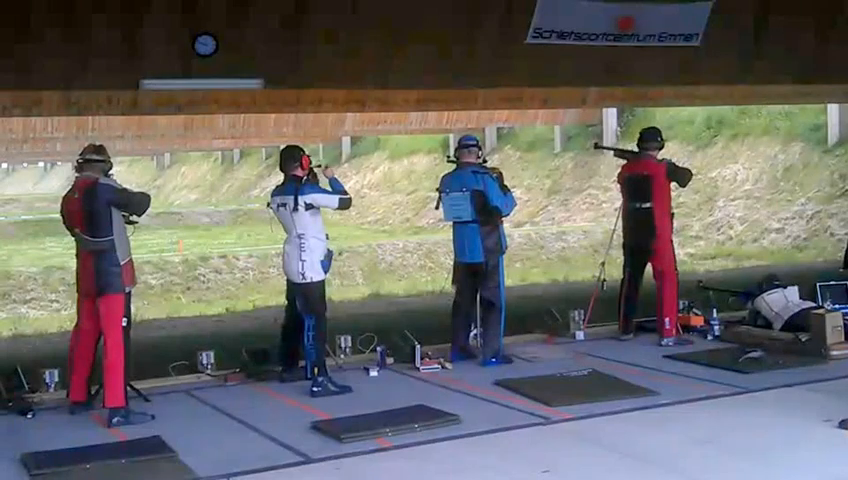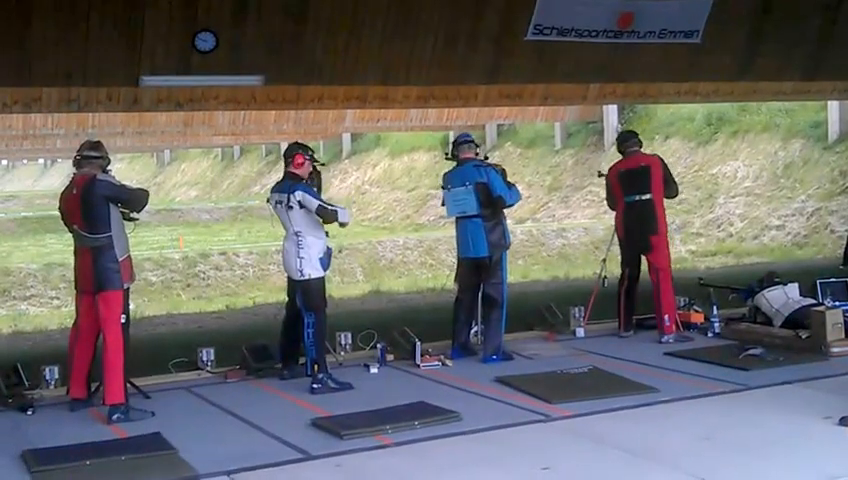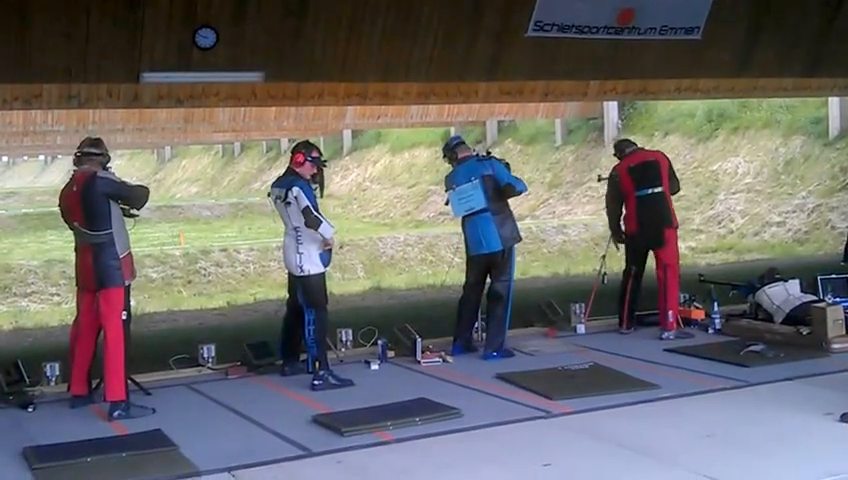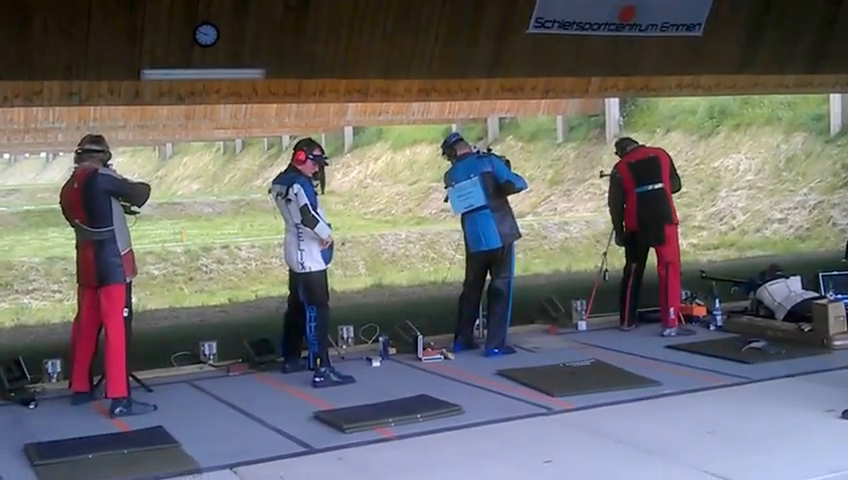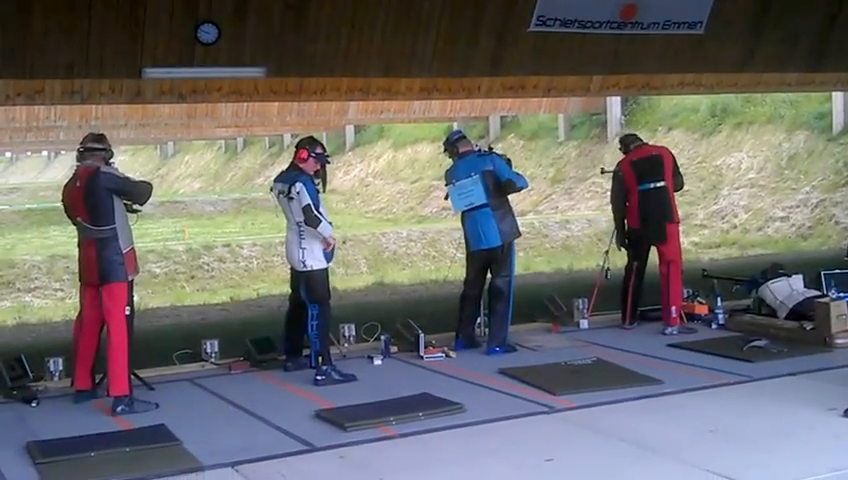
dt=1s
person 1, frame 1
left shoulder: (69, 197)
right shoulder: (102, 187)
left elbow: (81, 228)
right elbow: (141, 201)
right wrist: (128, 208)
left hip: (86, 272)
right hip: (111, 270)
left knee: (84, 334)
right knee: (114, 337)
left ankle: (78, 398)
right ankle: (117, 409)
person 1, frame 2
left shoulder: (67, 194)
right shoulder: (99, 183)
right elbow: (139, 198)
left wrist: (114, 211)
right wrist: (127, 205)
left hip: (84, 269)
right hip: (109, 267)
left knee: (83, 331)
right knee: (113, 333)
left ankle: (78, 395)
right ankle: (116, 406)
person 1, frame 3
left shoulder: (67, 191)
right shoulder: (99, 180)
right elbow: (140, 194)
left wrist: (115, 208)
right wrist: (128, 201)
left hip: (85, 265)
right hip: (110, 263)
left knee: (84, 327)
right knee: (114, 329)
left ankle: (79, 391)
right ankle: (117, 402)
person 1, frame 4
left shoulder: (68, 188)
right shoulder: (101, 177)
right elbow: (140, 192)
left wrist: (117, 206)
right wrist: (129, 199)
left hip: (87, 262)
right hip: (112, 260)
left knee: (85, 324)
right knee: (116, 326)
left ankle: (80, 388)
right ankle: (119, 399)
person 1, frame 5
left shoulder: (70, 186)
right shoulder: (103, 175)
right elbow: (142, 191)
left wrist: (118, 204)
right wrist: (131, 195)
left hip: (88, 261)
right hip: (114, 259)
left knee: (88, 323)
right knee: (118, 324)
left ankle: (82, 386)
right ankle: (121, 397)
person 2, frame 1
left shoulder: (277, 194)
right shoulder: (307, 191)
right elbow: (345, 202)
right wrist: (332, 179)
left hip: (294, 262)
right hip: (309, 264)
left knee: (294, 316)
right knee: (315, 320)
left ankle: (289, 368)
right ankle: (320, 380)
person 2, frame 2
left shoulder: (277, 190)
right shoulder: (300, 189)
right elbow: (327, 214)
left wrist: (311, 185)
right wrist: (344, 215)
left hip: (293, 259)
right hip: (308, 262)
left knee: (294, 312)
right knee: (315, 317)
left ankle: (288, 365)
right ankle: (320, 377)
person 2, frame 3
left shoulder: (278, 185)
right shoulder: (298, 185)
right elbow: (312, 217)
left wrist: (312, 180)
right wrist: (329, 235)
left hip: (294, 255)
right hip: (307, 257)
left knee: (296, 308)
right knee: (316, 313)
left ankle: (290, 361)
right ankle: (321, 373)
person 2, frame 4
left shoulder: (279, 182)
right shoulder: (300, 183)
left elbow: (296, 212)
right elbow: (308, 216)
right wrist: (326, 234)
left hip: (295, 252)
right hip: (309, 255)
left knee: (297, 305)
right knee: (317, 310)
left ankle: (291, 358)
right ankle: (322, 370)
person 2, frame 5
left shoulder: (281, 180)
right shoulder: (302, 181)
right elbow: (310, 215)
right wrist: (328, 234)
left hip: (296, 251)
right hip: (310, 254)
left knee: (298, 304)
right knee: (318, 309)
left ankle: (292, 356)
right ankle: (323, 369)
person 3, frame 1
left shoulder: (447, 180)
right shoulder: (484, 176)
right elbow: (502, 208)
right wrist: (506, 190)
left hip: (462, 249)
right hip: (487, 247)
left knee: (464, 298)
right knee: (493, 300)
left ankle: (459, 348)
right ankle: (492, 353)
person 3, frame 2
left shoulder: (449, 177)
right shoulder: (486, 170)
right elbow: (506, 199)
right wrist: (511, 187)
left hip: (466, 245)
right hip: (491, 243)
left knee: (465, 294)
right knee: (494, 295)
left ankle: (460, 346)
right ankle: (493, 350)
person 3, frame 3
left shoulder: (451, 179)
right shoulder: (489, 164)
right elbow: (515, 188)
right wrist: (509, 177)
left hip: (475, 243)
right hip: (500, 238)
left knee: (471, 290)
right knee: (500, 291)
left ankle: (461, 342)
right ankle: (494, 347)
person 3, frame 4
left shoulder: (451, 176)
right shoulder: (489, 161)
right elbow: (516, 184)
right wrist: (500, 187)
left hip: (474, 240)
right hip: (500, 235)
left knee: (471, 287)
right knee: (500, 287)
left ankle: (462, 339)
right ankle: (495, 344)
person 3, frame 5
left shoulder: (451, 174)
right shoulder: (490, 160)
right elbow: (516, 184)
right wrist: (503, 177)
left hip: (474, 239)
right hip: (500, 234)
left knee: (472, 286)
right knee: (501, 286)
left ankle: (464, 337)
right ankle: (497, 342)
person 4, frame 1
left shoulder: (626, 170)
right shoulder: (663, 167)
right elbow: (686, 176)
left hip: (632, 234)
right hip: (657, 234)
left knee: (630, 279)
right knee: (666, 280)
left ankle: (625, 329)
right ankle: (668, 334)
person 4, frame 2
left shoulder: (614, 171)
right shoulder: (655, 162)
left elbow: (612, 204)
right elbow: (672, 191)
left hip: (627, 231)
right hip: (653, 229)
left knee: (628, 276)
right knee: (661, 276)
left ankle: (625, 327)
right ankle: (667, 330)
person 4, frame 3
left shoulder: (618, 171)
right shoulder: (659, 157)
left elbow: (613, 207)
right elbow: (675, 187)
left wrist: (616, 232)
left hip: (636, 229)
right hip: (664, 223)
left knee: (633, 273)
right knee: (667, 272)
left ankle: (626, 323)
right ankle: (668, 326)
person 4, frame 4
left shoulder: (619, 168)
right shoulder: (661, 154)
left elbow: (615, 205)
right elbow: (676, 185)
left wrist: (619, 231)
left hip: (637, 226)
right hip: (664, 221)
left knee: (633, 271)
right knee: (669, 269)
left ankle: (627, 320)
right ankle: (670, 323)
person 4, frame 5
left shoulder: (623, 165)
right shoulder: (664, 153)
left elbow: (617, 203)
right elbow: (678, 184)
left wrist: (620, 231)
left hip: (638, 224)
right hip: (665, 219)
left knee: (634, 269)
right knee: (670, 268)
left ankle: (628, 318)
right ankle: (671, 322)
